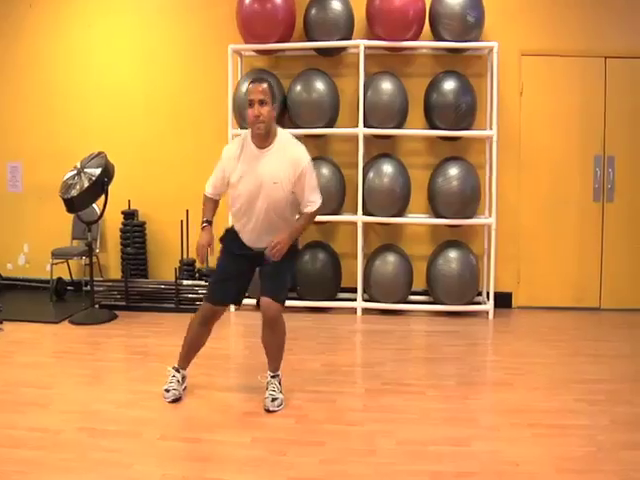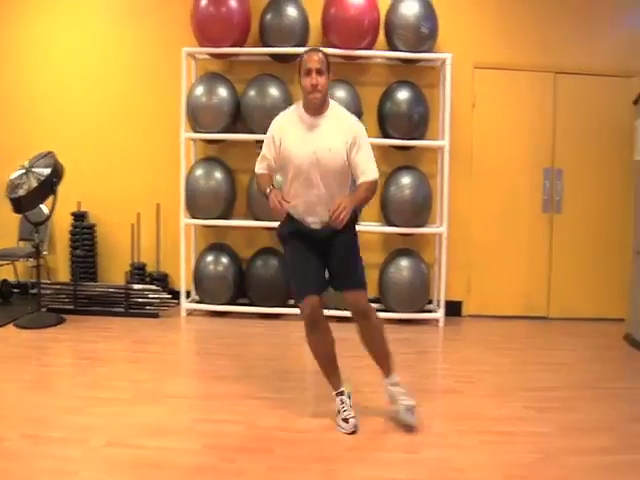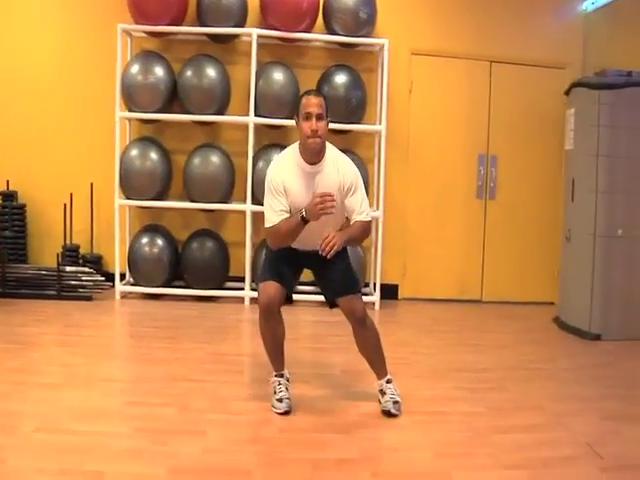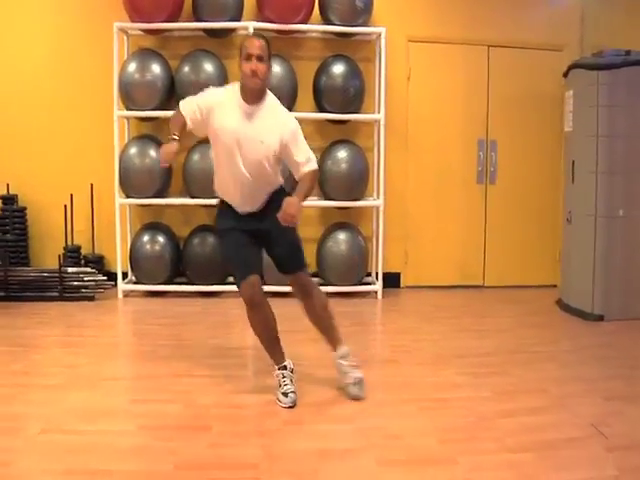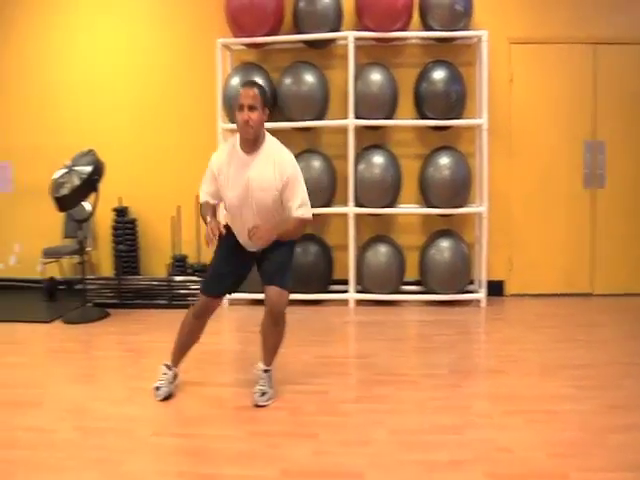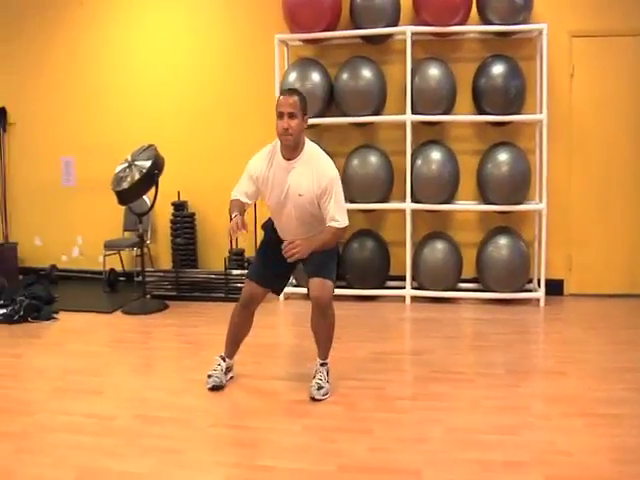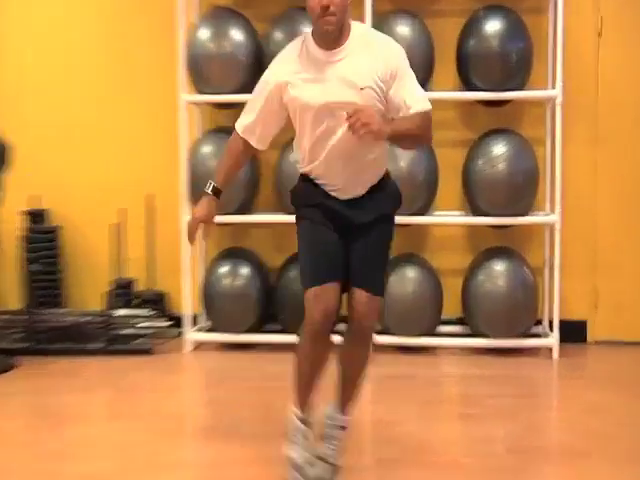
dt=0.4s
person 1, frame 1
left shoulder: (295, 154)
right shoulder: (233, 150)
left elbow: (312, 207)
right elbow: (212, 191)
left wrist: (290, 235)
right wrist: (207, 227)
left hip: (279, 247)
right hip: (240, 241)
left knee: (271, 311)
right knee: (209, 310)
left ankle: (273, 378)
right ankle: (178, 373)
person 1, frame 2
left shoulder: (349, 126)
right shoulder: (281, 125)
left elbow: (370, 180)
right elbow: (262, 171)
left wrist: (352, 201)
right wrist: (272, 193)
left hip: (338, 229)
right hip: (297, 228)
left knee: (360, 305)
right knee: (311, 310)
left ankle: (393, 383)
right ankle: (340, 394)
person 1, frame 3
left shoulder: (345, 168)
right shoulder: (279, 169)
left elbow: (364, 224)
right elbow: (274, 238)
left wrist: (341, 235)
right wrist: (306, 217)
left hip: (329, 247)
right hip: (287, 246)
left knee: (356, 311)
right knee: (267, 300)
left ankle: (384, 382)
right ankle: (279, 377)
person 1, frame 4
left shoulder: (283, 120)
right shoulder: (215, 101)
left elbow: (309, 170)
right elbow: (181, 114)
left wrist: (297, 199)
right wrist: (174, 142)
left hip: (273, 207)
right hip: (232, 211)
left knee: (301, 284)
right knee: (251, 291)
left ankle: (341, 354)
right ankle: (283, 369)
person 1, frame 5
left shoulder: (284, 162)
right shoulder: (222, 157)
left elbow: (302, 221)
right elbow: (207, 199)
left wrist: (275, 230)
right wrist: (210, 221)
left hip: (277, 242)
right hip: (235, 240)
left knee: (277, 304)
right knee: (203, 305)
left ankle: (266, 371)
right ankle: (171, 368)
person 1, frame 6
left shoulder: (323, 168)
right shoulder: (262, 161)
left elbow: (338, 228)
right elbow: (240, 197)
left wrist: (309, 246)
right wrist: (236, 217)
left hip: (319, 240)
right hip: (280, 234)
left knee: (321, 296)
right knee: (249, 296)
left ankle: (322, 367)
right ankle: (225, 362)
person 1, frame 7
left shoulder: (383, 53)
right shoulder: (284, 69)
left elbow: (423, 128)
right elbow: (247, 136)
left wrist: (385, 129)
right wrist: (210, 194)
left hip: (370, 198)
right hip: (317, 196)
left knee: (364, 317)
right knee: (322, 311)
